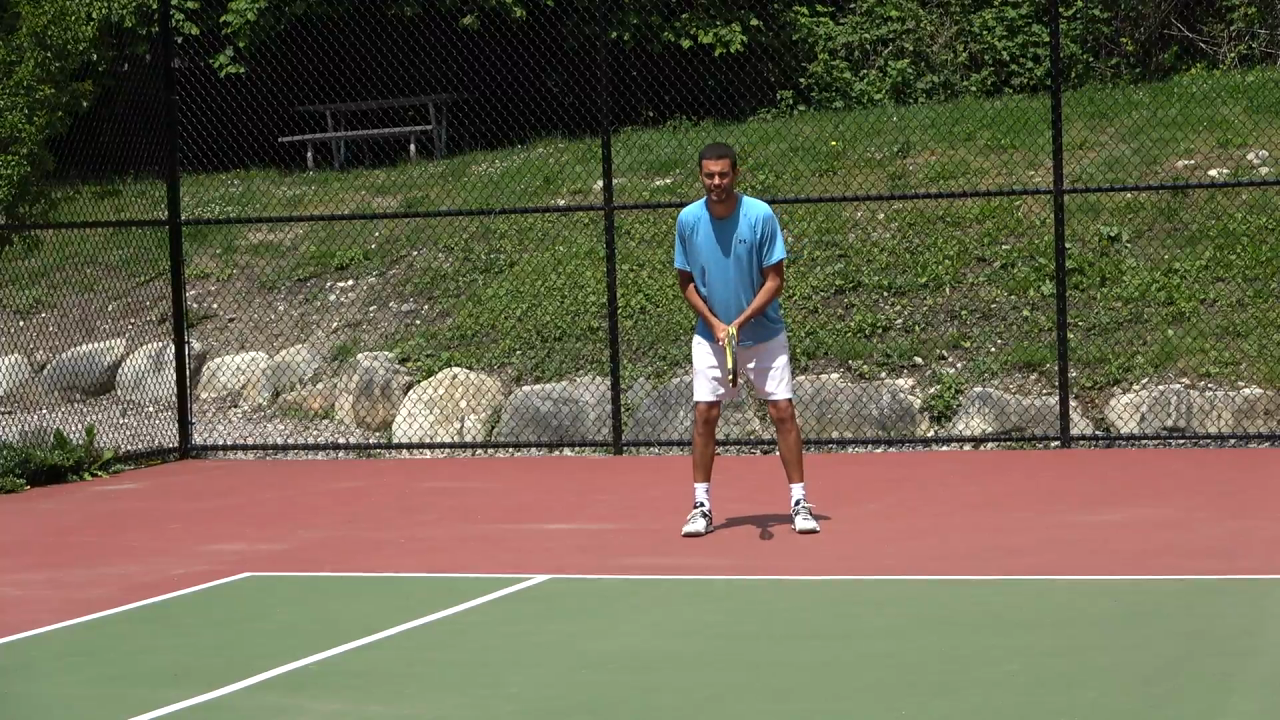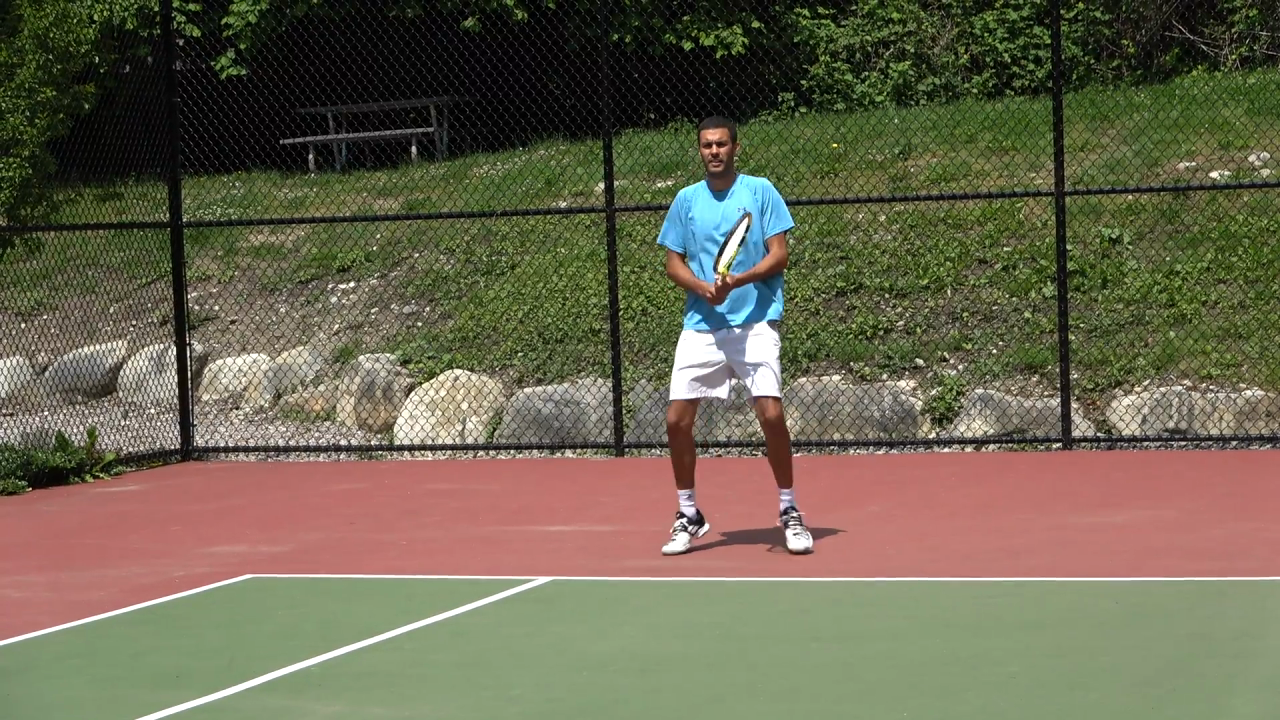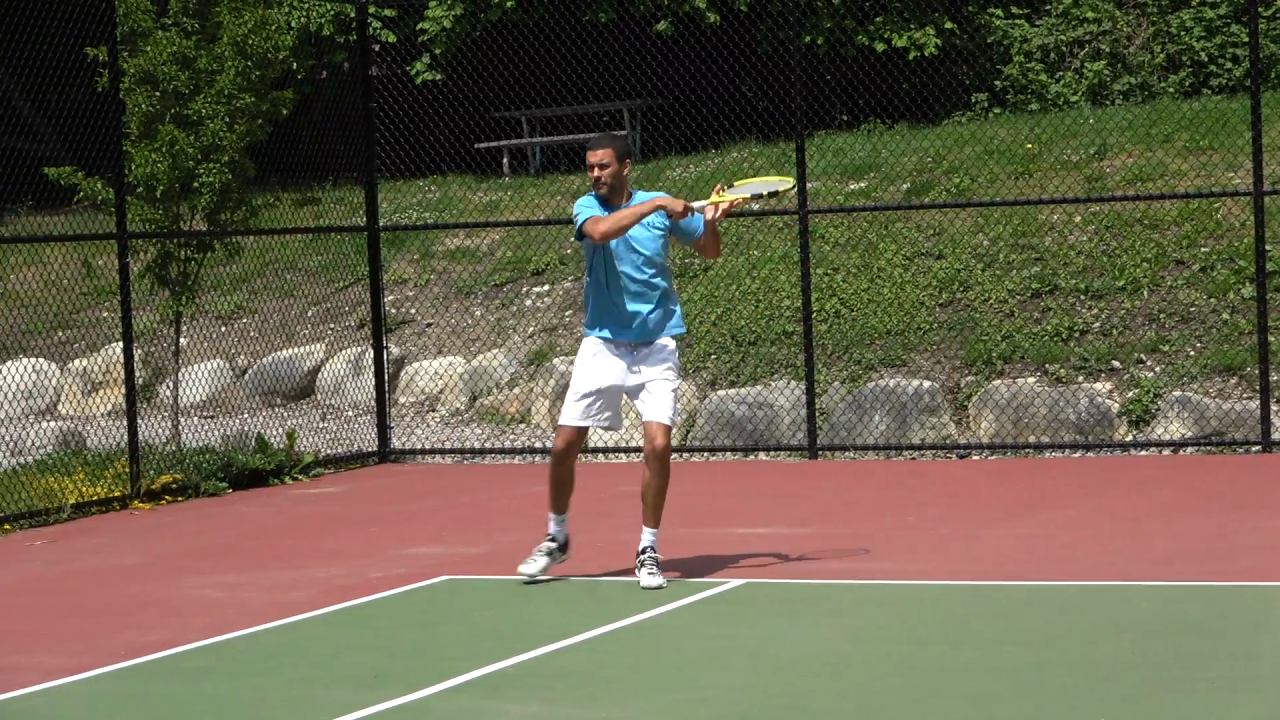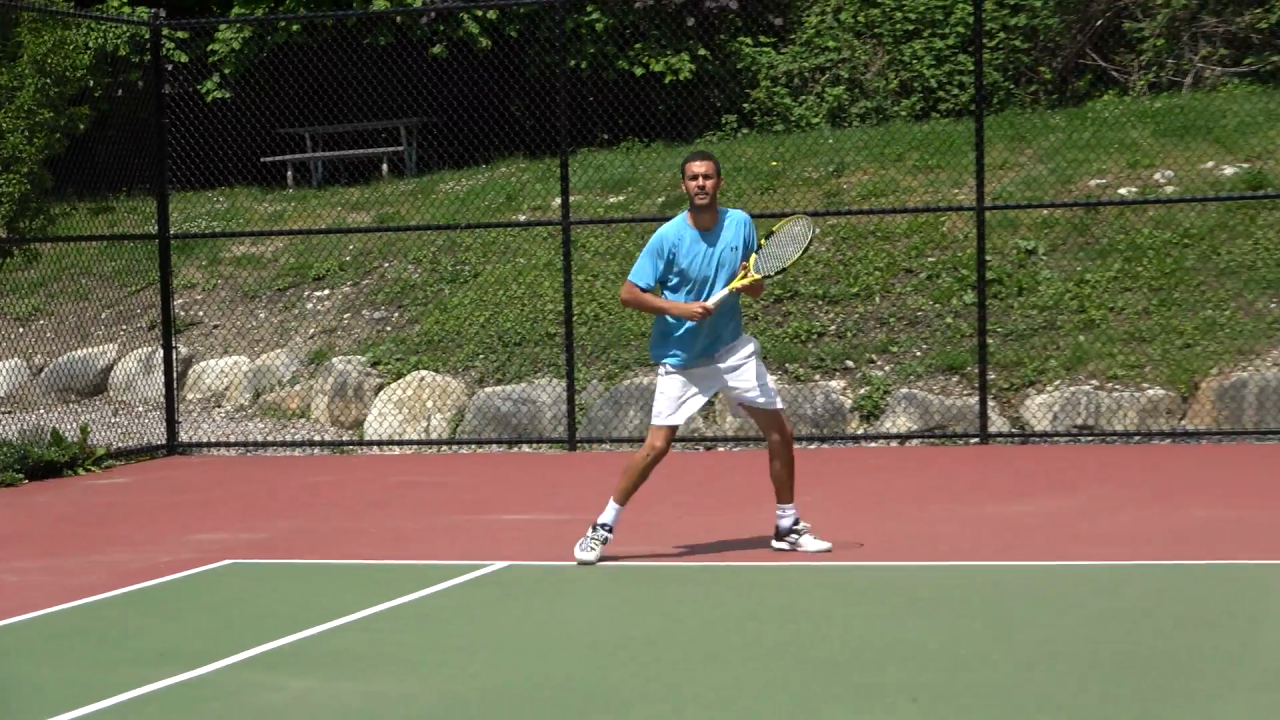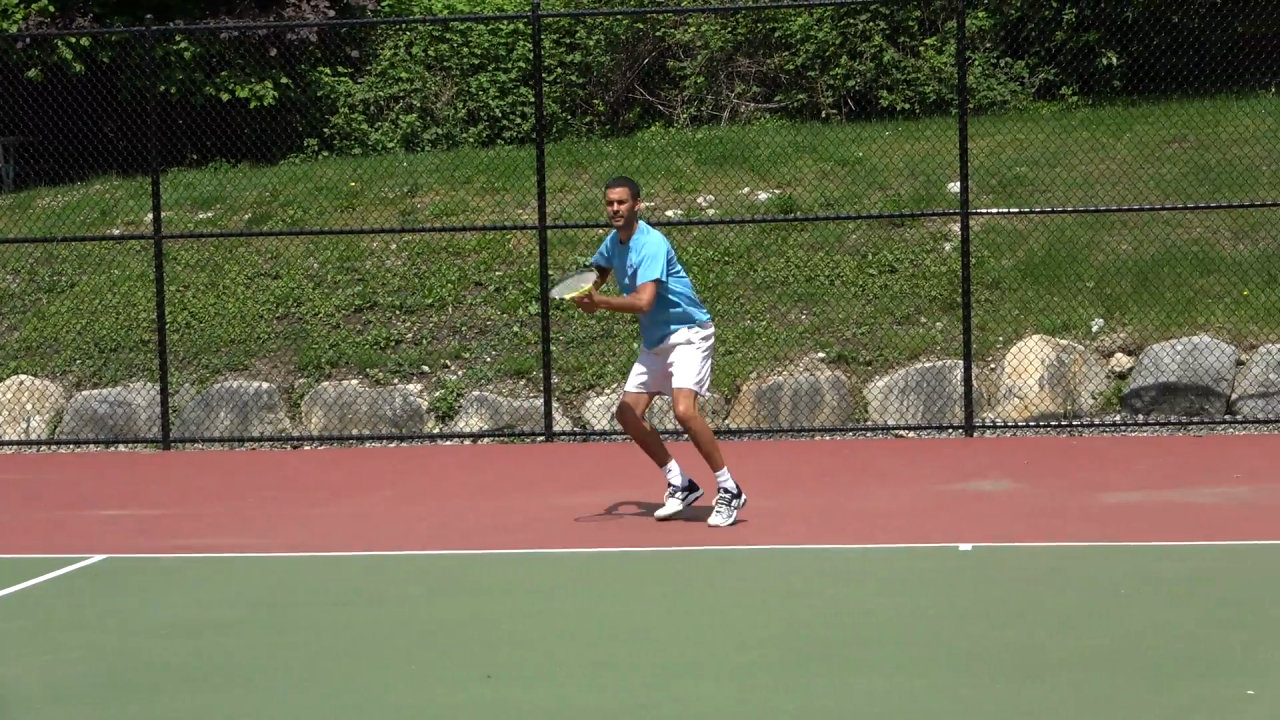
dt=1s
person 1, frame 1
left shoulder: (761, 215)
right shoulder: (687, 219)
left elbow: (774, 280)
right elbow: (686, 280)
left wrist: (739, 323)
right wrist: (714, 323)
left hip: (763, 333)
right hip: (710, 334)
left knee: (783, 411)
right knee: (704, 415)
left ankle: (799, 501)
right ankle: (701, 506)
person 1, frame 2
left shoulder: (761, 190)
right shoulder: (685, 200)
left elbow: (779, 255)
right elbow: (673, 264)
left wrist: (737, 280)
right wrist: (703, 287)
left hip: (756, 322)
right hip: (701, 326)
left knee: (771, 414)
right knee: (676, 419)
left ankle: (789, 512)
right ankle: (688, 515)
person 1, frame 3
left shoulder: (661, 207)
right shoulder: (587, 206)
left elbow: (710, 251)
right elbow: (600, 231)
left wrist: (714, 219)
right wrist: (655, 204)
left hip: (656, 345)
right hip: (602, 345)
left knee: (657, 445)
right knee: (564, 446)
left ankle: (647, 549)
right ankle: (556, 538)
person 1, frame 4
left shoulder: (741, 222)
right shoulder: (666, 237)
left elbow: (755, 288)
right elbow: (631, 295)
left wrist: (750, 282)
right wrist: (679, 308)
left hip: (733, 349)
right hip: (681, 358)
left knee: (780, 432)
right knee: (655, 447)
left ankle: (787, 526)
right ankle: (604, 526)
person 1, frame 5
left shoulder: (652, 242)
right shoulder: (614, 240)
left elbow: (643, 302)
right elbow: (598, 272)
left wrist: (598, 302)
right wrist: (587, 292)
left hip: (688, 332)
right hip: (655, 340)
left knee: (684, 409)
right knee: (629, 412)
left ankle: (728, 489)
right ankle: (680, 483)
